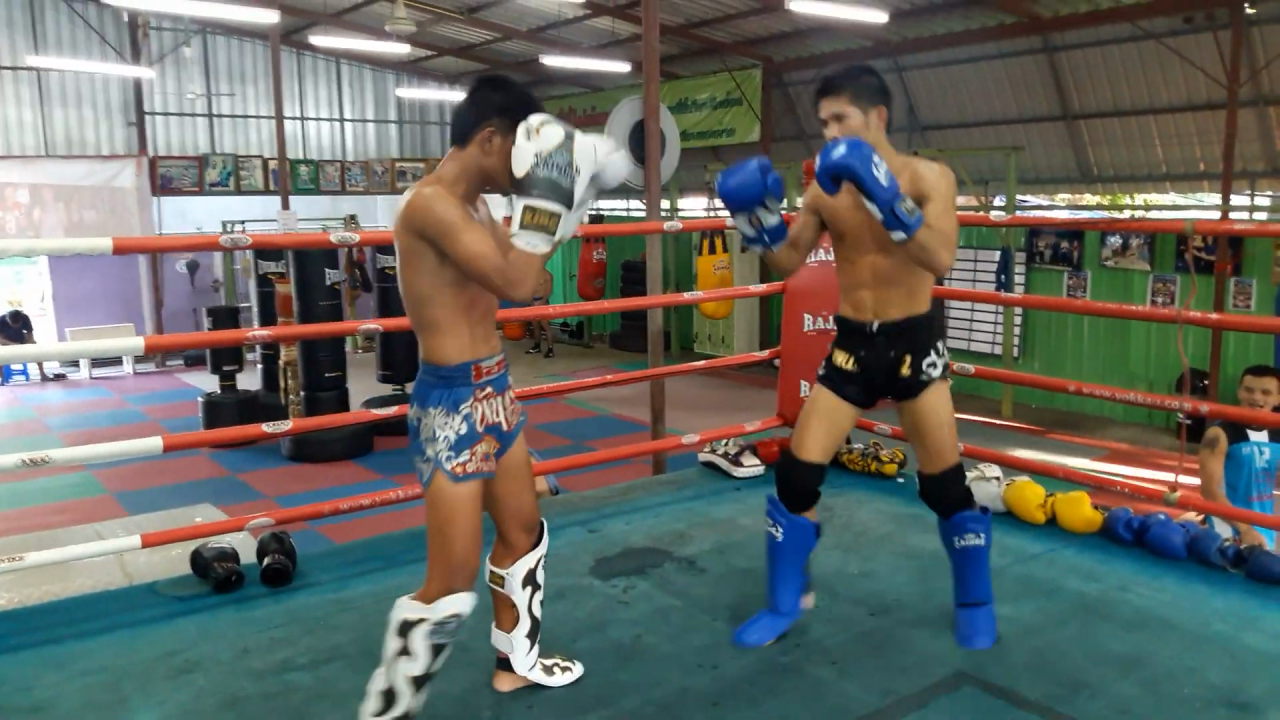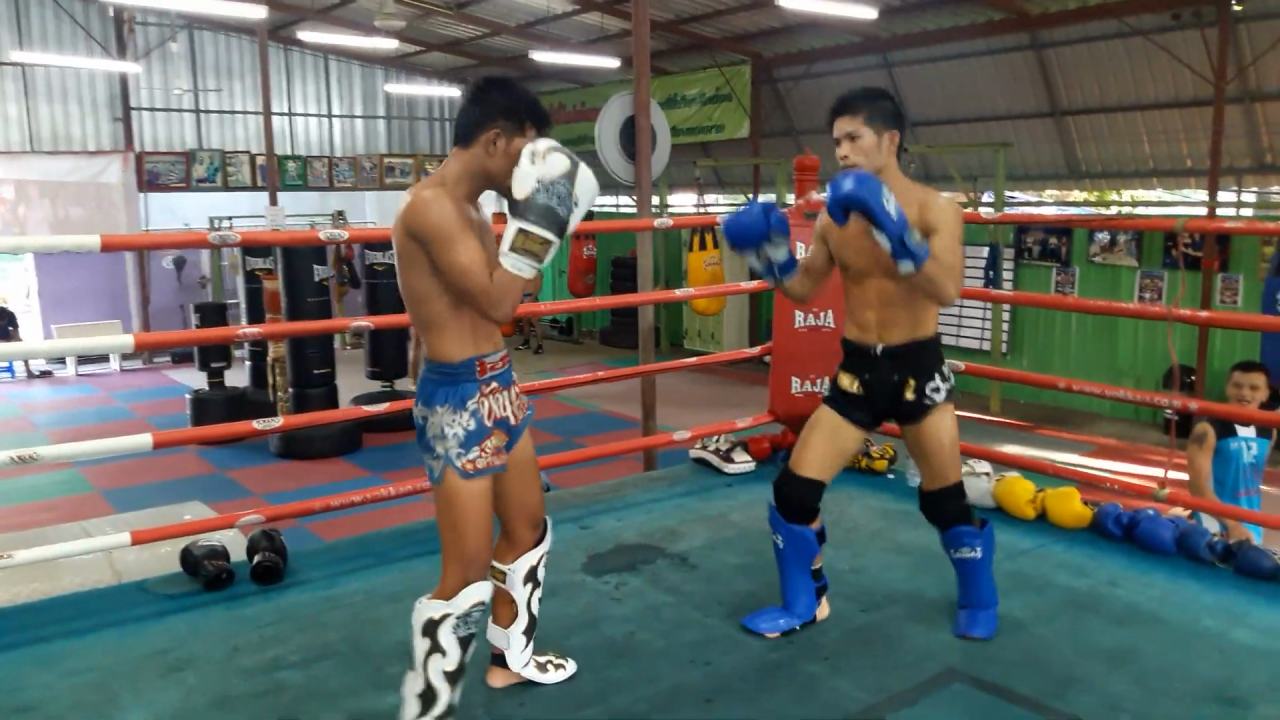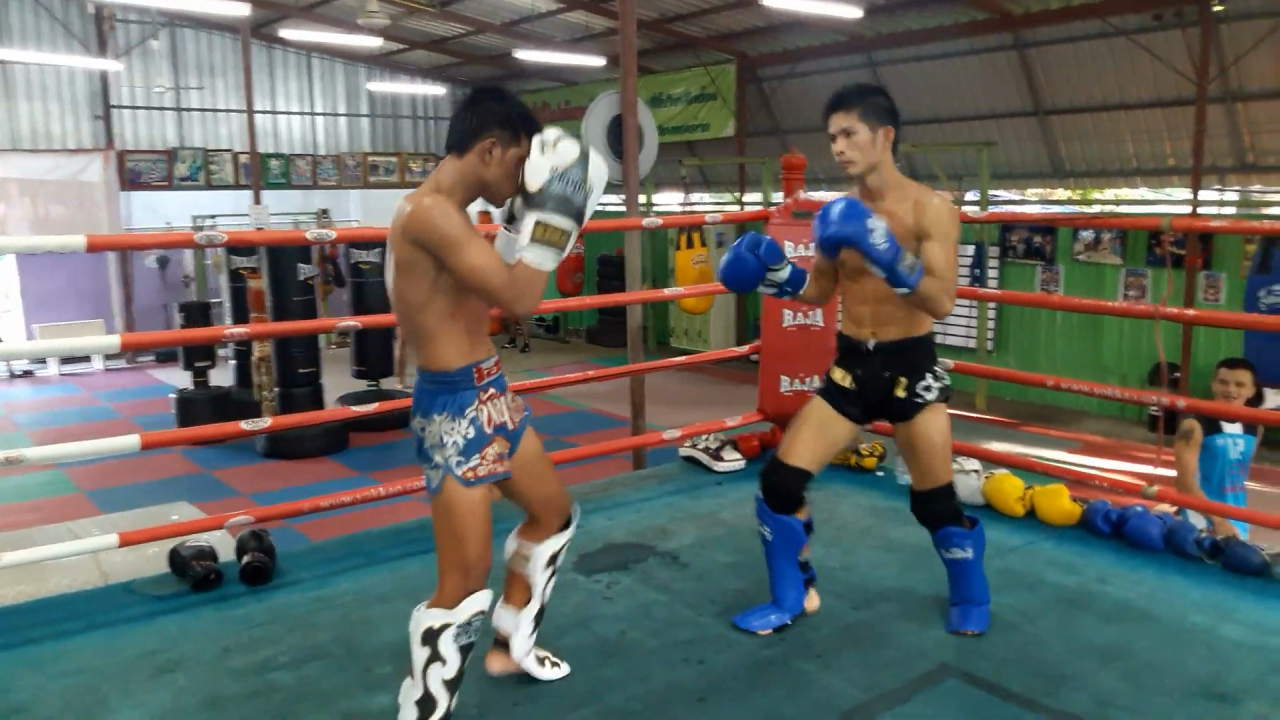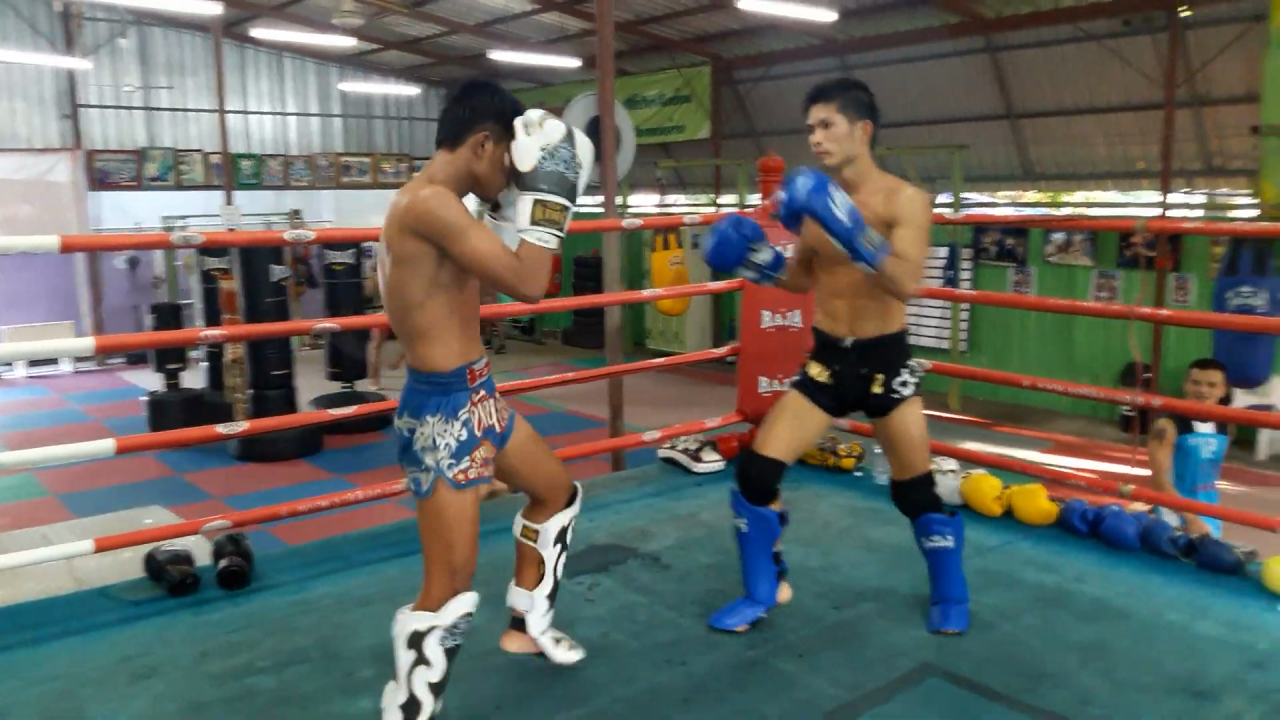
dt=0.1s
person 1, frame 1
left shoulder: (467, 203)
right shoulder: (432, 202)
left elbow: (513, 256)
right elbow: (516, 283)
left wrist: (568, 193)
right wrist: (541, 190)
left hip: (491, 394)
right hip: (451, 404)
left knee: (523, 533)
right knee: (449, 584)
left ankle: (515, 659)
person 1, frame 2
left shoulder: (461, 204)
right shoulder: (431, 205)
left elbow: (493, 282)
right elbow: (499, 301)
left wrist: (539, 213)
right wrist: (541, 214)
left hip: (496, 388)
right hip: (456, 400)
left knee: (526, 533)
right knee: (467, 576)
left ankle: (511, 655)
person 1, frame 3
left shoulder: (451, 209)
right shoulder: (429, 212)
left elbow: (499, 282)
right elbow: (520, 298)
left wrist: (532, 214)
right wrist: (552, 206)
left hip: (491, 395)
right hip: (454, 408)
left knee: (553, 514)
right knee: (464, 585)
left ankle: (511, 644)
person 1, frame 4
left shoulder: (431, 202)
right shoulder: (429, 203)
left elbow: (483, 271)
right elbow: (528, 284)
left wrist: (514, 203)
right wrist: (546, 187)
left hip: (477, 396)
right hip: (445, 408)
left knee: (557, 494)
right knee: (448, 588)
left ankle: (530, 620)
person 2, frame 1
left shoulder: (930, 177)
right shoulder: (826, 192)
left elbow: (939, 262)
right elbow: (787, 264)
left wrist: (888, 199)
right wrist: (759, 216)
left hip: (912, 344)
right hip: (850, 346)
left knee: (945, 486)
right knee: (795, 476)
left ankle: (974, 601)
right ankle: (786, 600)
person 2, frame 2
left shoulder: (936, 209)
right shoulder: (836, 213)
left elbow: (946, 291)
right elbow: (803, 290)
left wrist: (895, 230)
right wrist: (769, 255)
left hip: (917, 370)
right hip: (855, 370)
left knee: (946, 504)
right knee: (793, 491)
left ankle: (978, 601)
right ankle: (803, 602)
person 2, frame 3
left shoulder: (932, 209)
right shoulder: (836, 214)
left elbow: (941, 303)
right elbow: (817, 292)
left wrist: (889, 255)
right wrist: (773, 271)
left hip: (910, 367)
right hip: (849, 365)
left knee: (937, 504)
right knee: (780, 480)
left ankle: (970, 598)
right ankle: (792, 597)
person 2, frame 4
left shoulder: (905, 200)
right shoulder: (811, 204)
left elbow: (903, 285)
left wrist: (852, 227)
right wrist: (756, 256)
left hip: (884, 361)
right hip: (825, 360)
left knee: (916, 493)
right knee: (756, 474)
left ankle: (950, 596)
right ankle: (764, 590)
